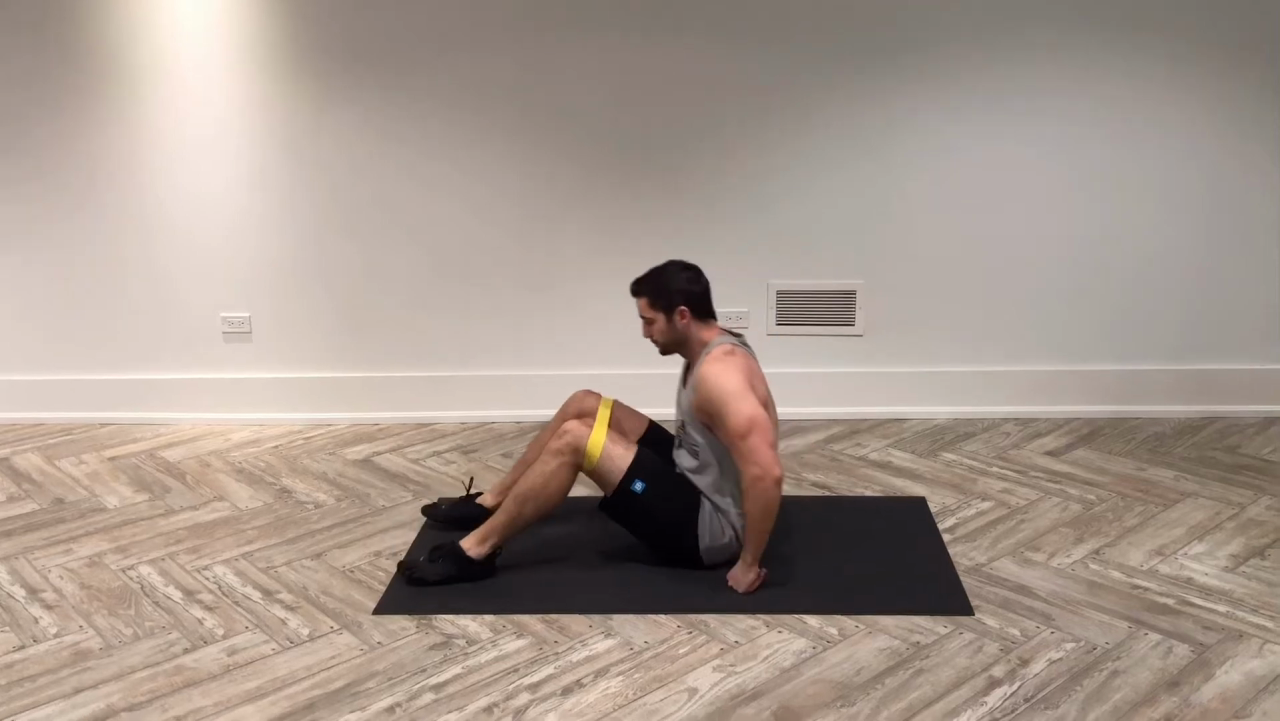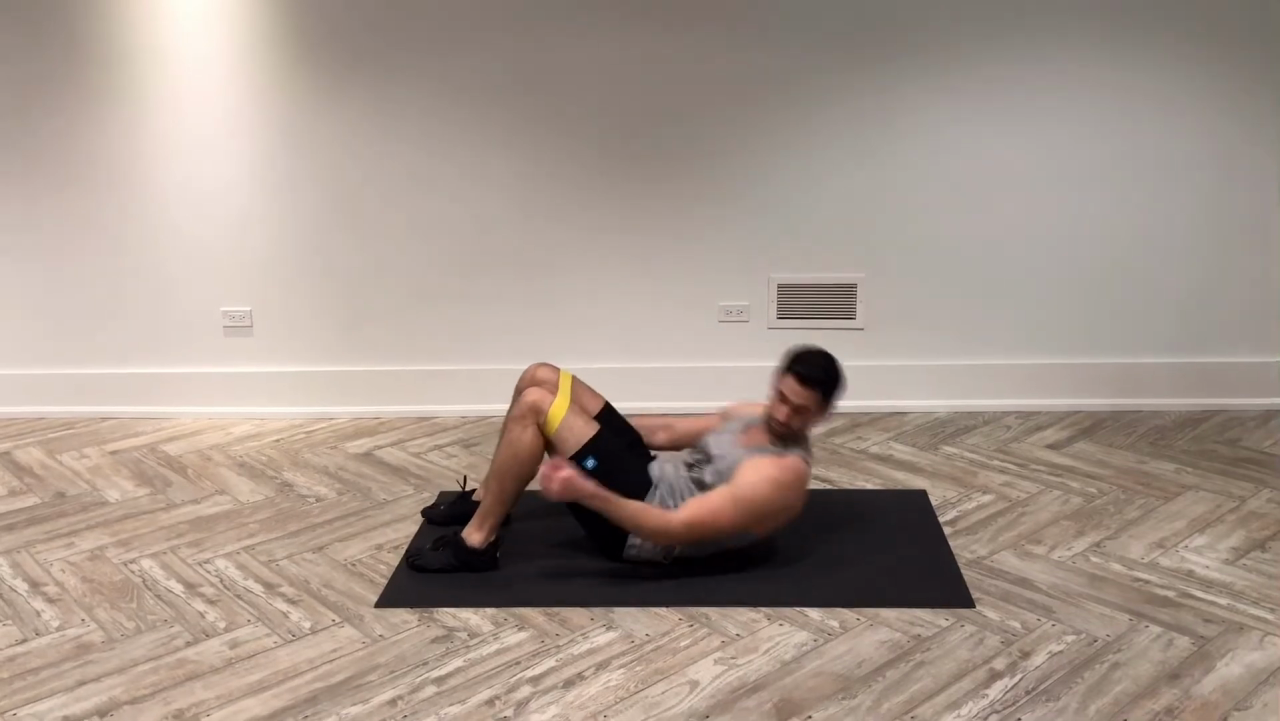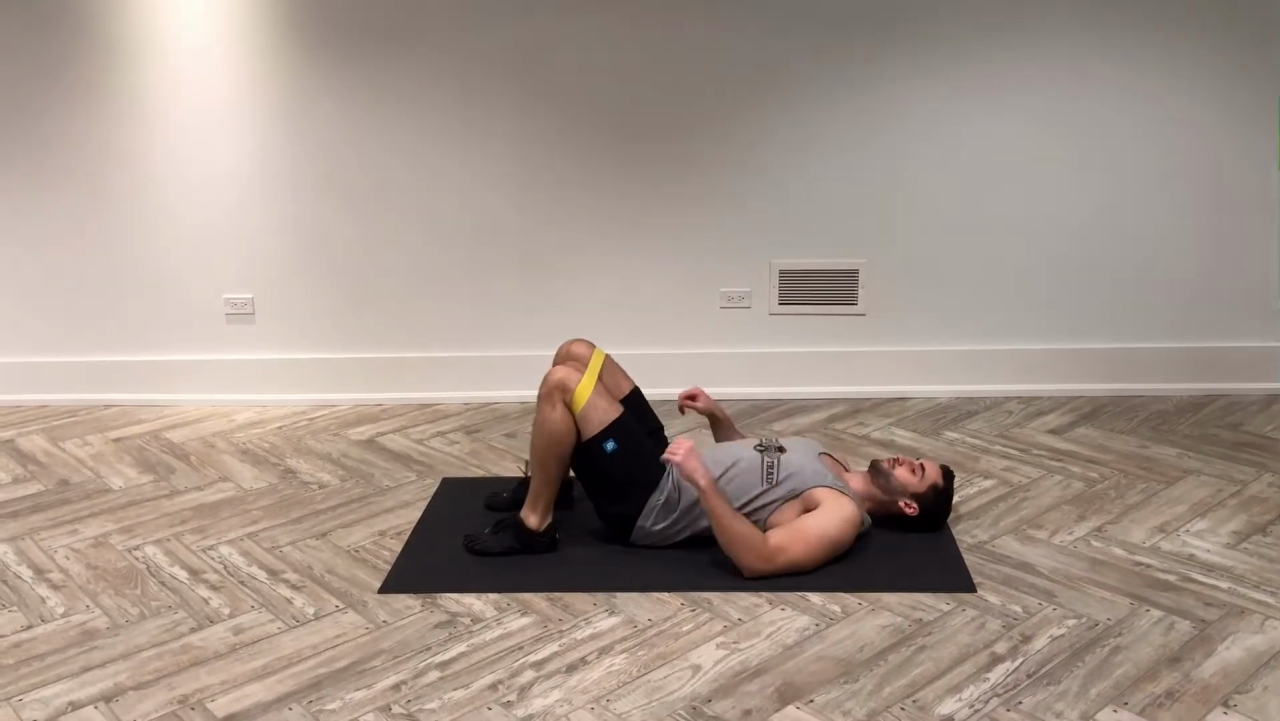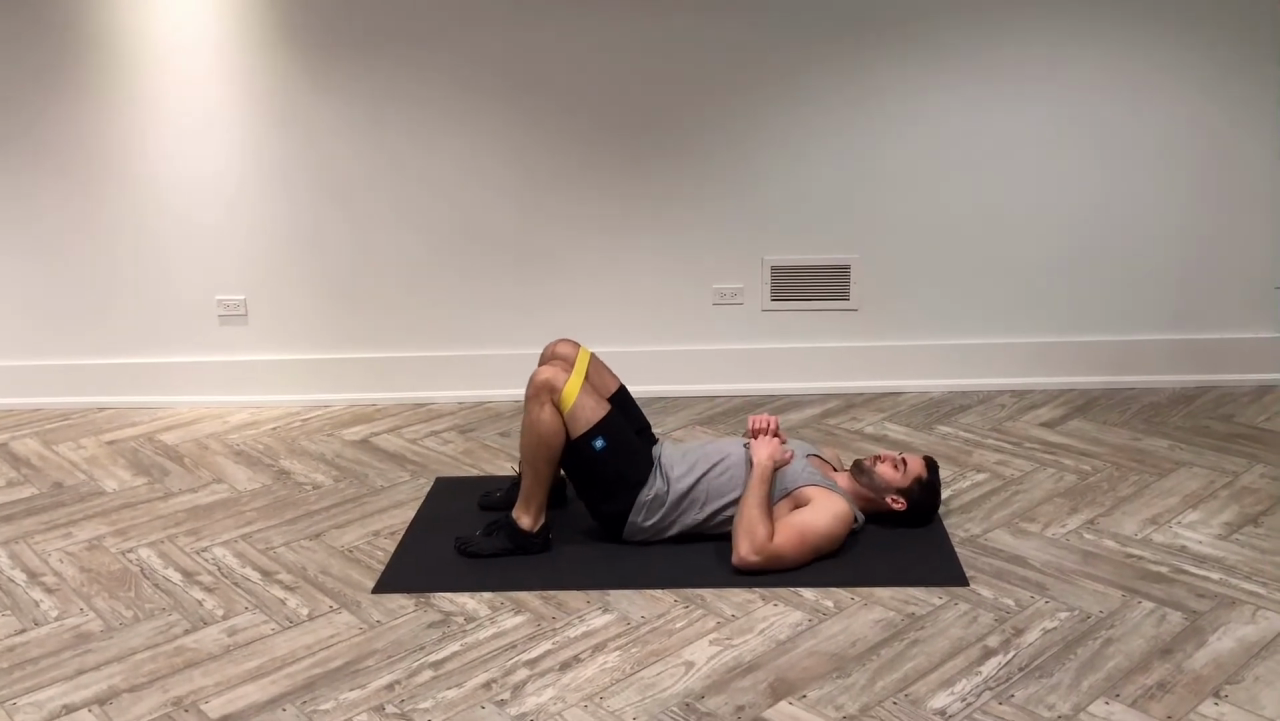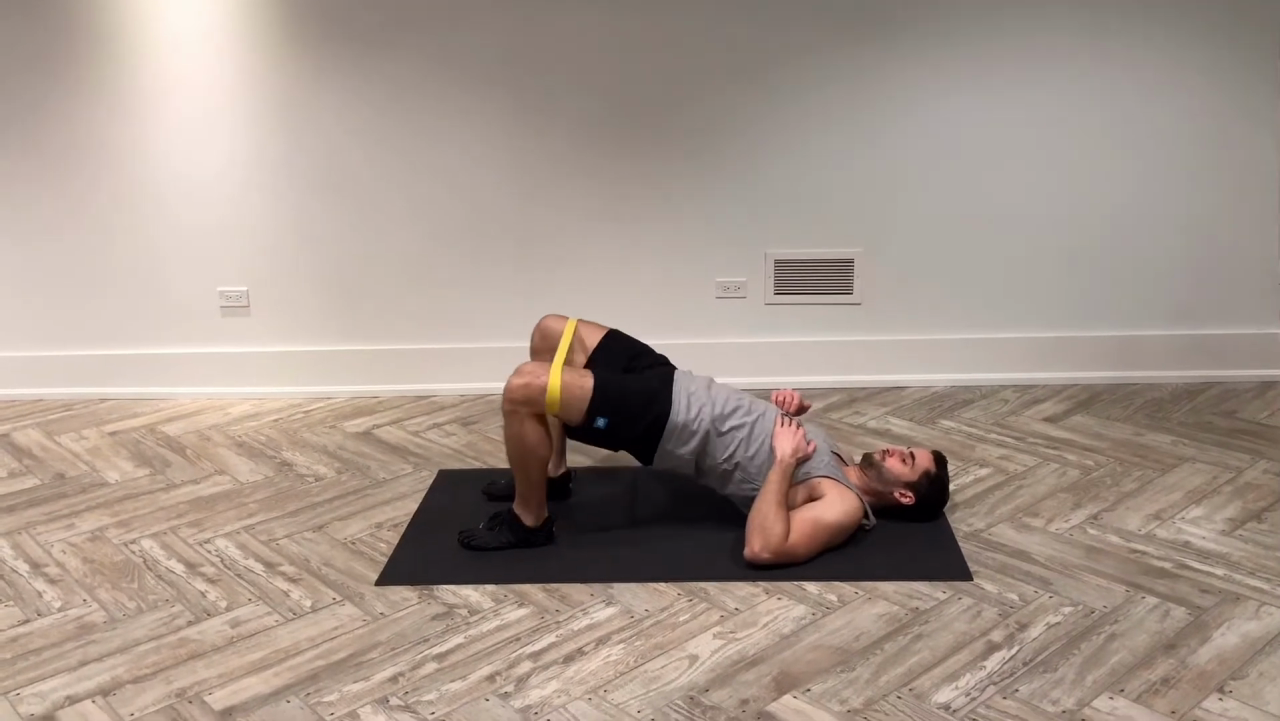
dt=1s
person 1, frame 1
left shoulder: (719, 371)
right shoulder: (716, 347)
left elbow: (766, 473)
left wrist: (748, 564)
right wrist: (737, 499)
left hip: (708, 529)
left knee: (571, 439)
right knee: (583, 405)
left ankle: (475, 552)
right ankle: (491, 503)
person 1, frame 2
left shoulder: (777, 479)
right shoulder: (756, 416)
left elbow: (671, 529)
right elbow: (665, 433)
left wrist: (585, 492)
right wrist: (592, 415)
left hip: (637, 527)
left knee: (534, 401)
right knee: (542, 377)
left ankle: (476, 542)
right ankle: (487, 500)
person 1, frame 3
left shoulder: (843, 516)
right shoulder: (832, 467)
left elbow: (758, 560)
left wrist: (701, 479)
right wrist: (715, 415)
left hip: (648, 505)
right hip: (660, 467)
left knee: (561, 383)
right knee: (577, 352)
left ankle: (533, 525)
right ankle: (548, 482)
person 1, frame 4
left shoulder: (834, 514)
right shoulder: (827, 462)
left elbow: (749, 553)
left wrist: (763, 466)
right wrist: (767, 435)
left hip: (639, 498)
right hip: (652, 455)
left knee: (548, 383)
right knee: (563, 355)
left ankle: (526, 526)
right ankle: (544, 481)
person 1, frame 5
left shoulder: (844, 507)
right shoulder: (831, 457)
left elbow: (762, 550)
left wrist: (785, 462)
right wrist: (788, 408)
left hip: (671, 422)
right hip: (675, 389)
left knee: (524, 388)
right knee: (553, 330)
left ankle: (528, 521)
right ankle: (551, 474)
